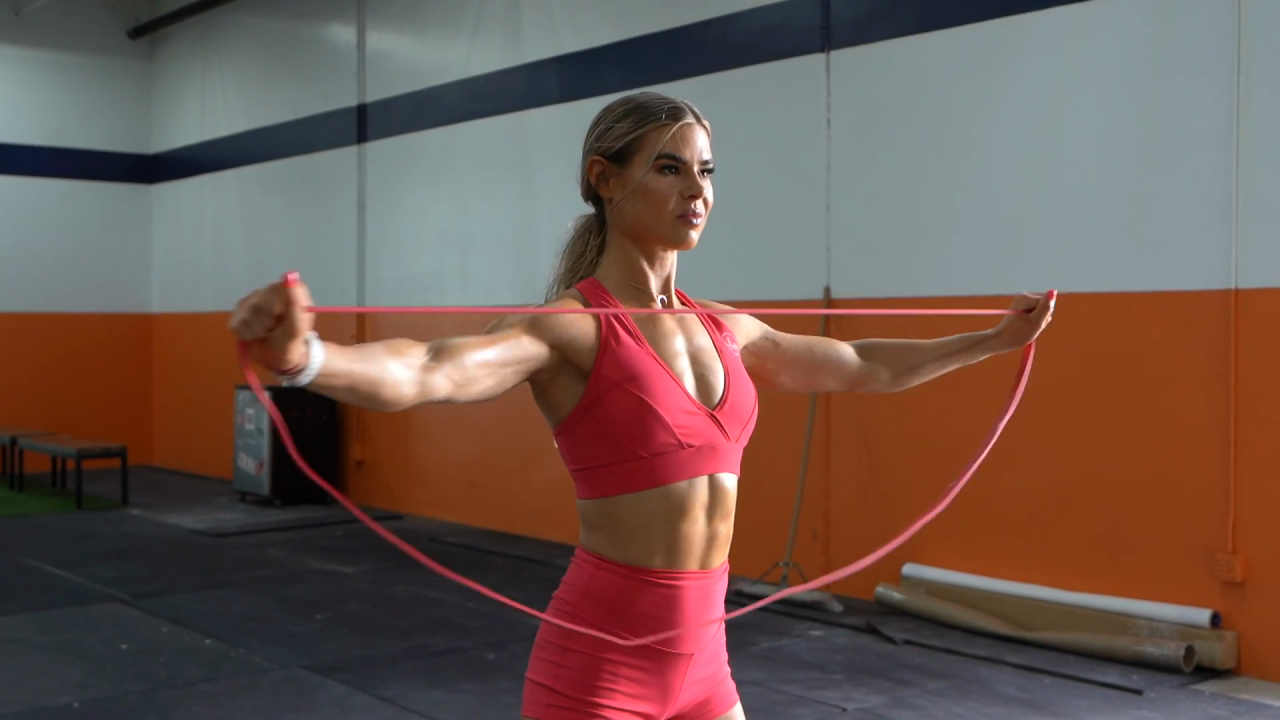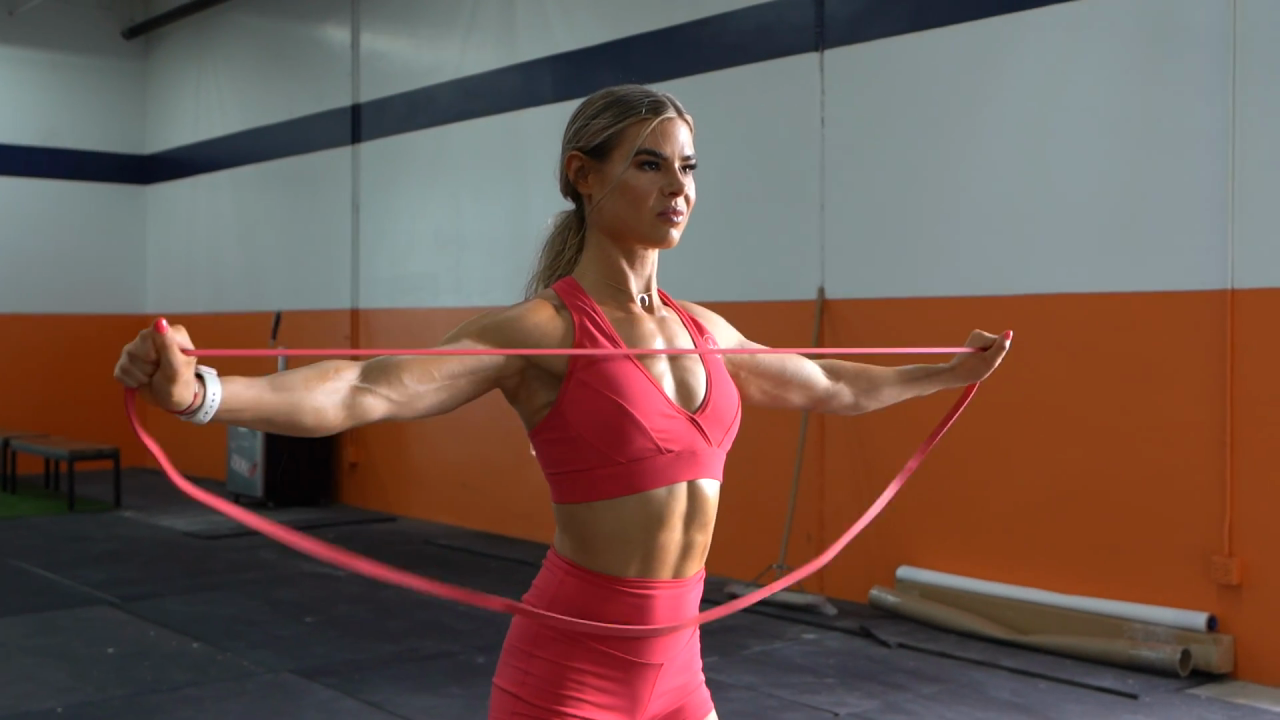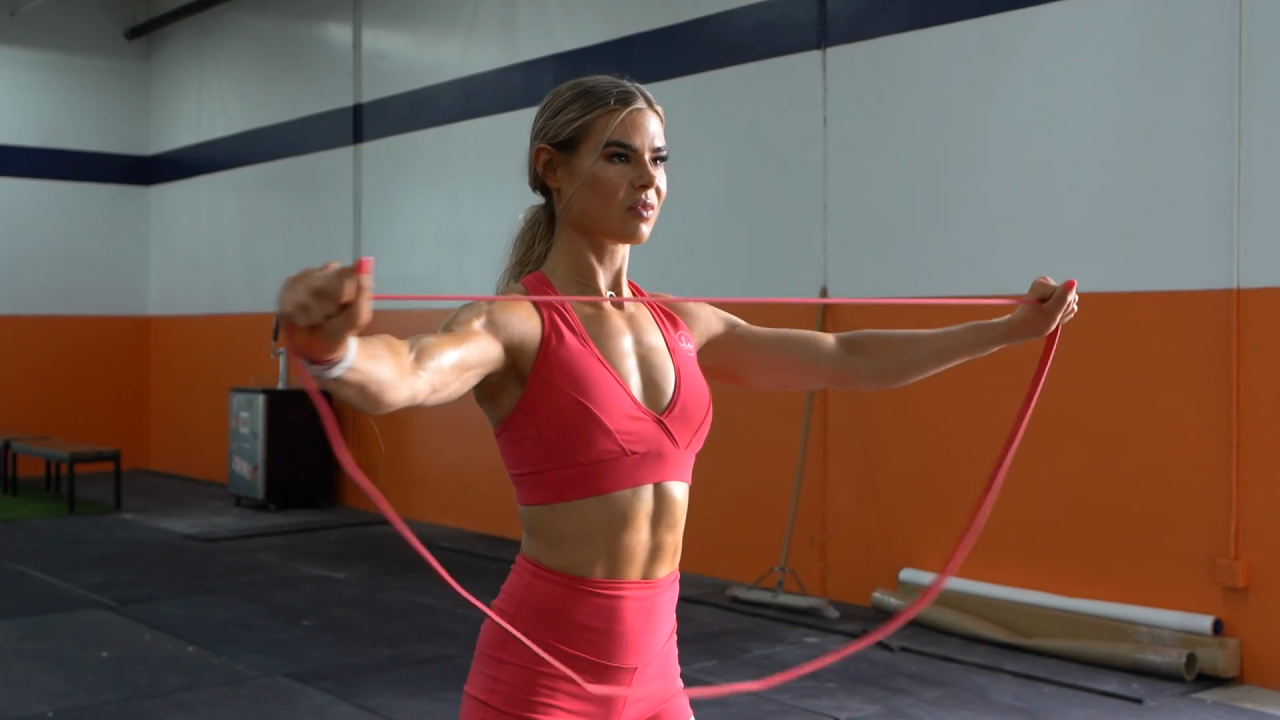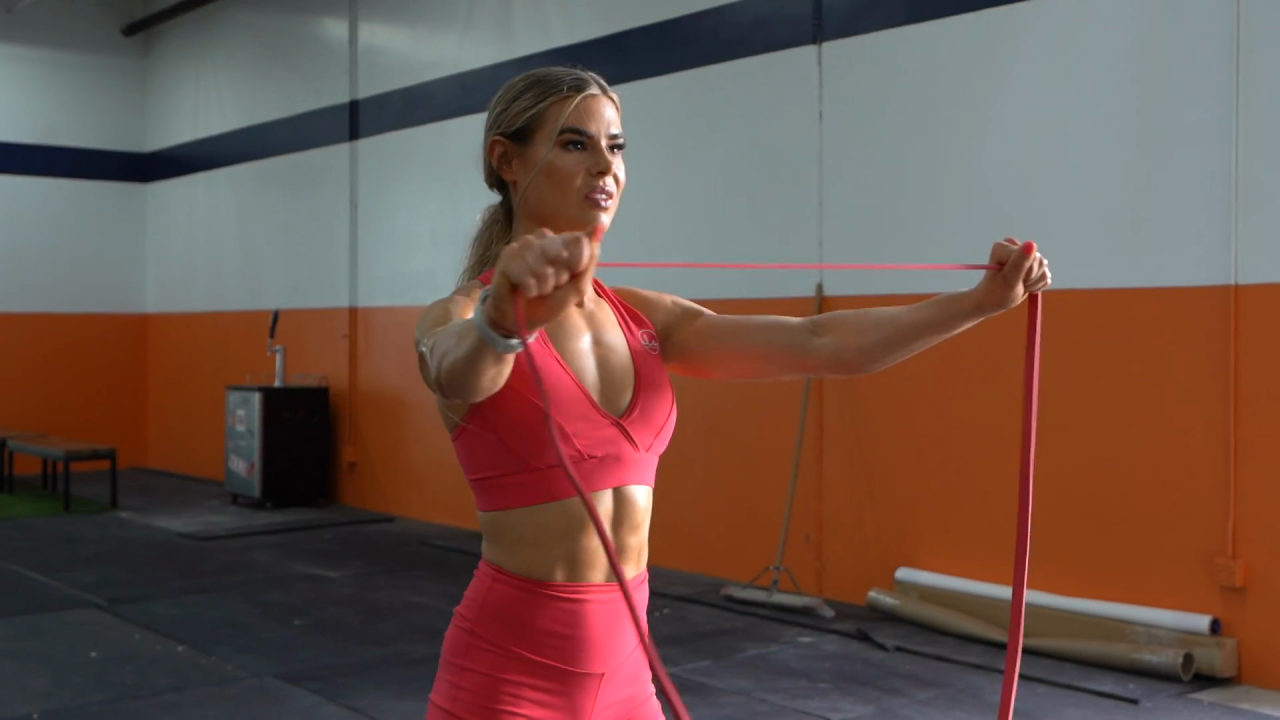
dt=0.4s
person 1, frame 1
left shoulder: (722, 331)
right shoulder: (567, 329)
left elbow: (867, 367)
right elbow: (424, 372)
left wrist: (997, 337)
right wrist: (300, 354)
person 1, frame 2
left shoulder: (697, 330)
right shoulder: (535, 329)
left elbow: (827, 386)
right elbow: (362, 394)
left wrist: (955, 372)
right wrist: (197, 393)
person 1, frame 3
left shoulder: (678, 326)
right shoulder: (509, 322)
left elbow: (850, 360)
right elbow: (405, 374)
left wrist: (1011, 328)
right wrist: (331, 347)
person 1, frame 4
left shoulder: (645, 319)
right shoulder: (465, 319)
left elbow: (818, 344)
right elbow: (457, 371)
left wrist: (981, 301)
right wrist: (504, 317)
